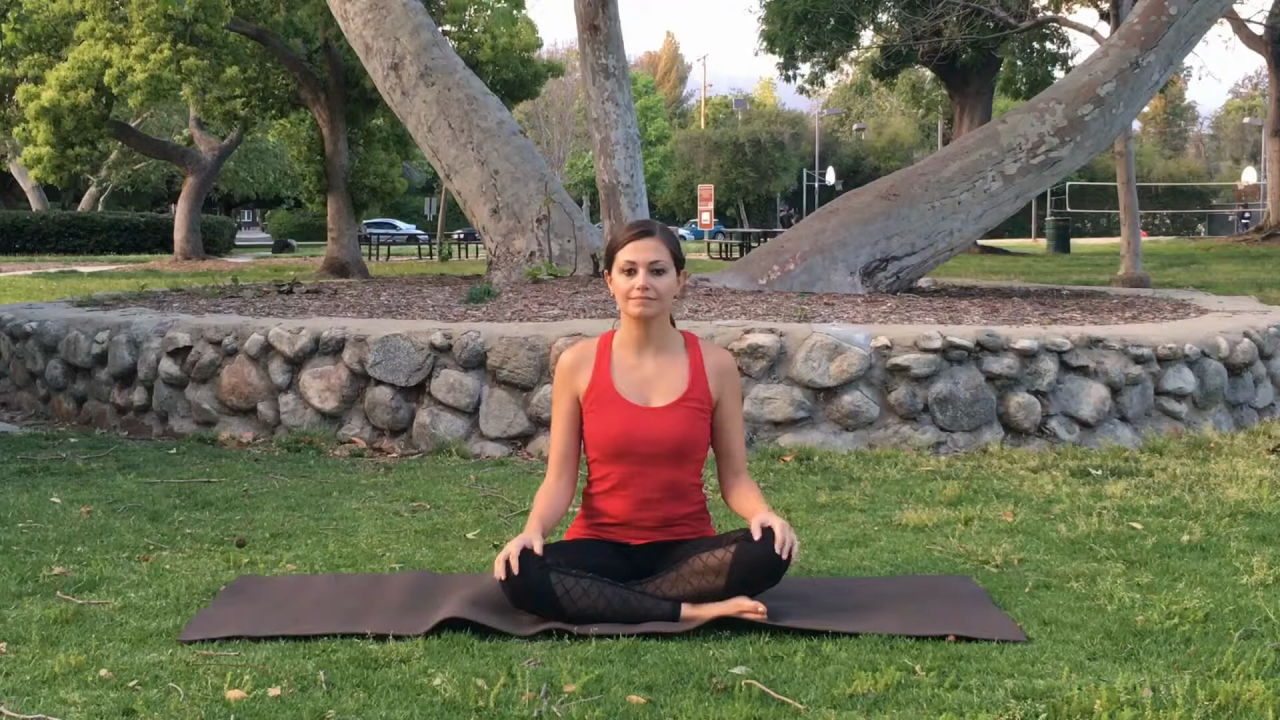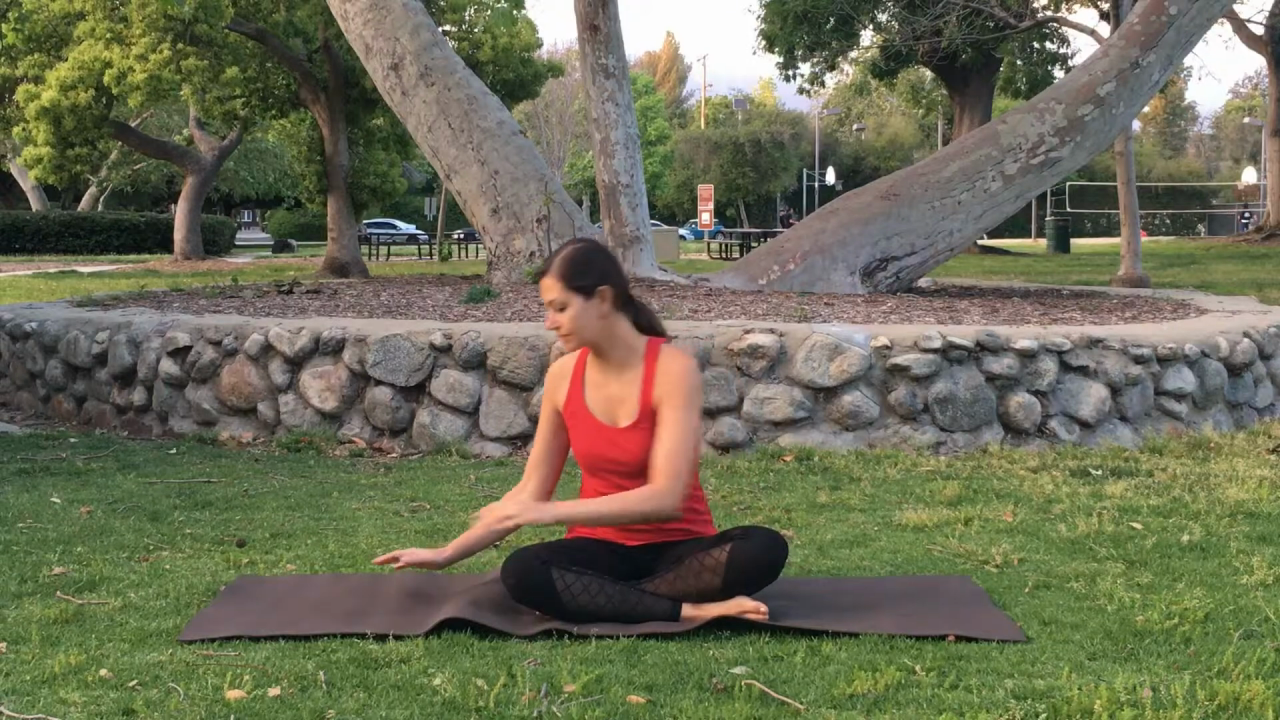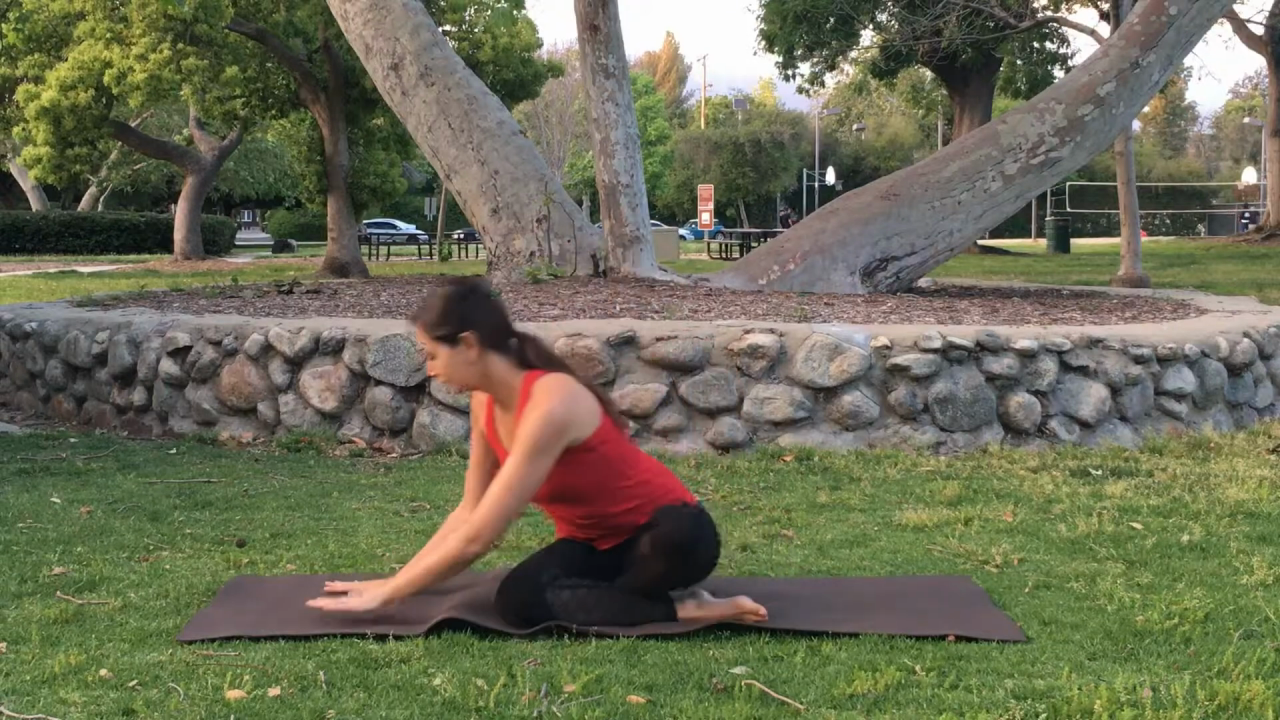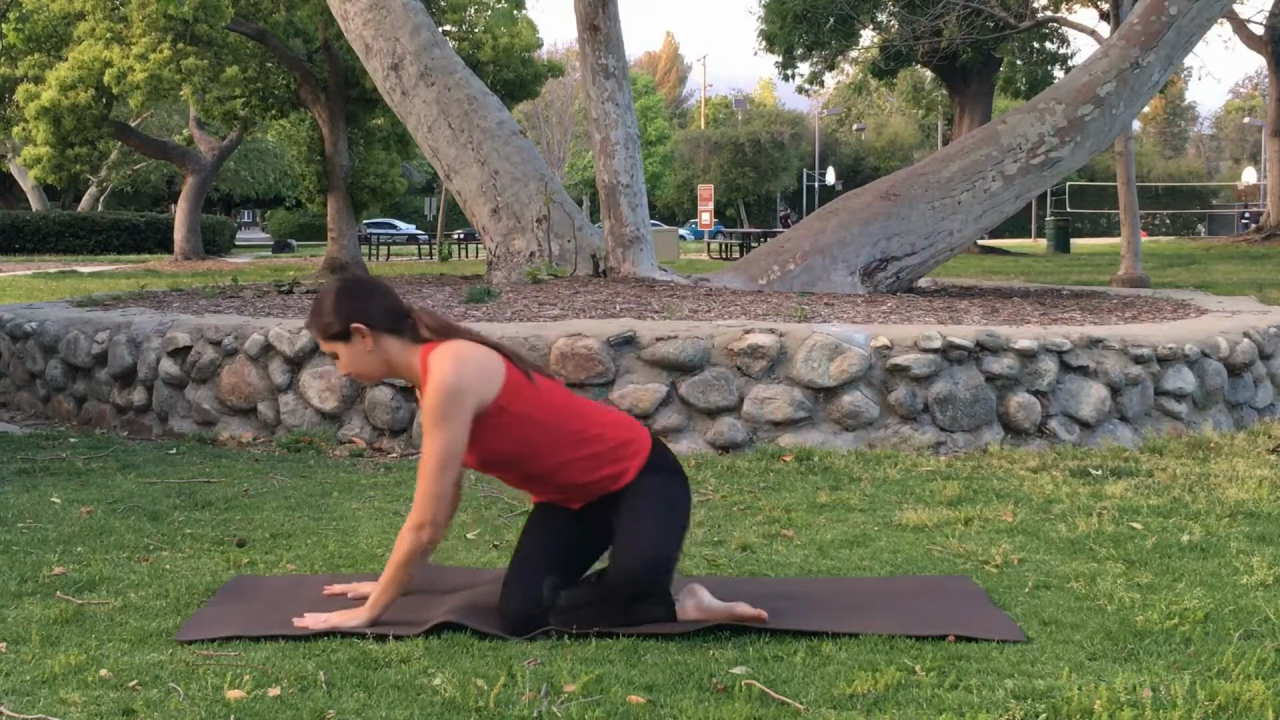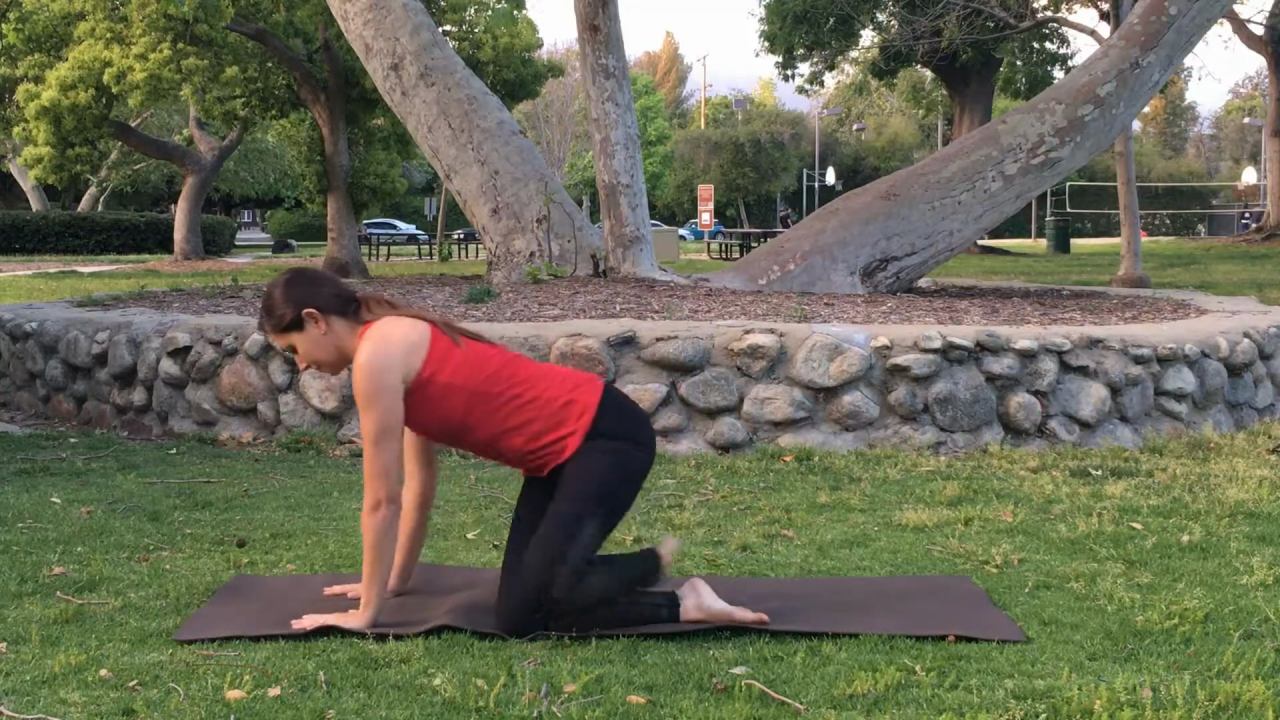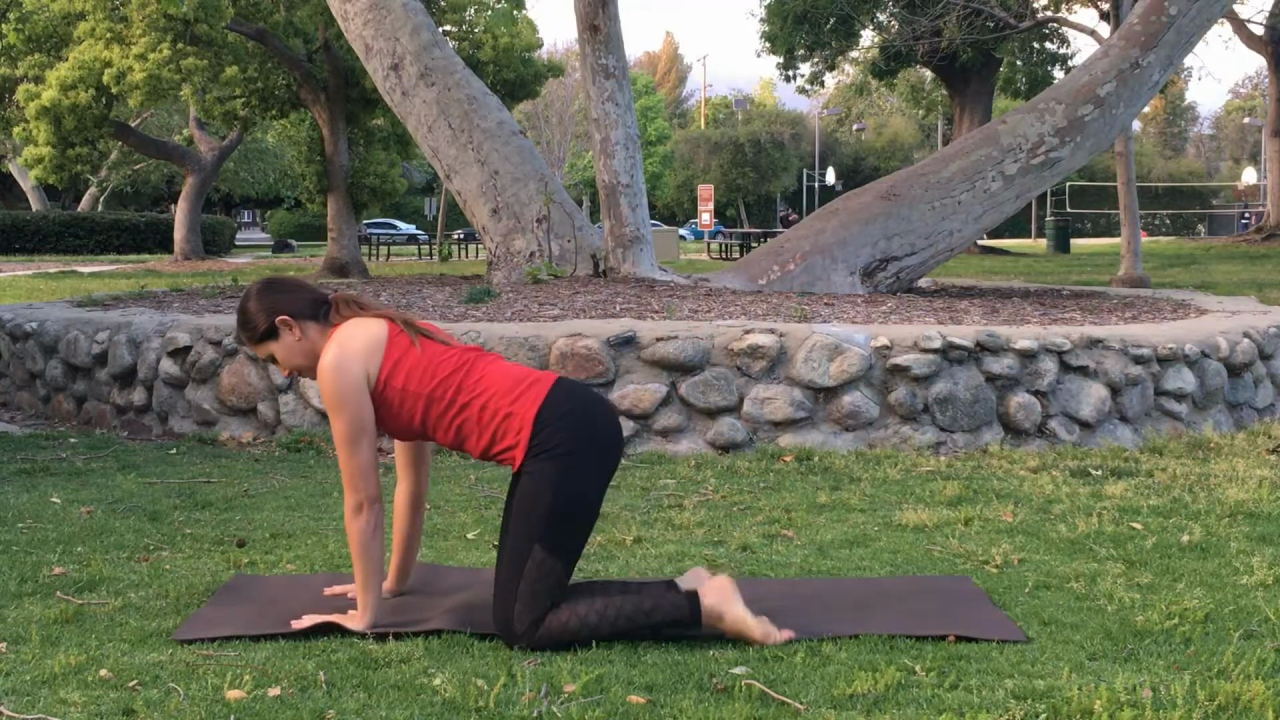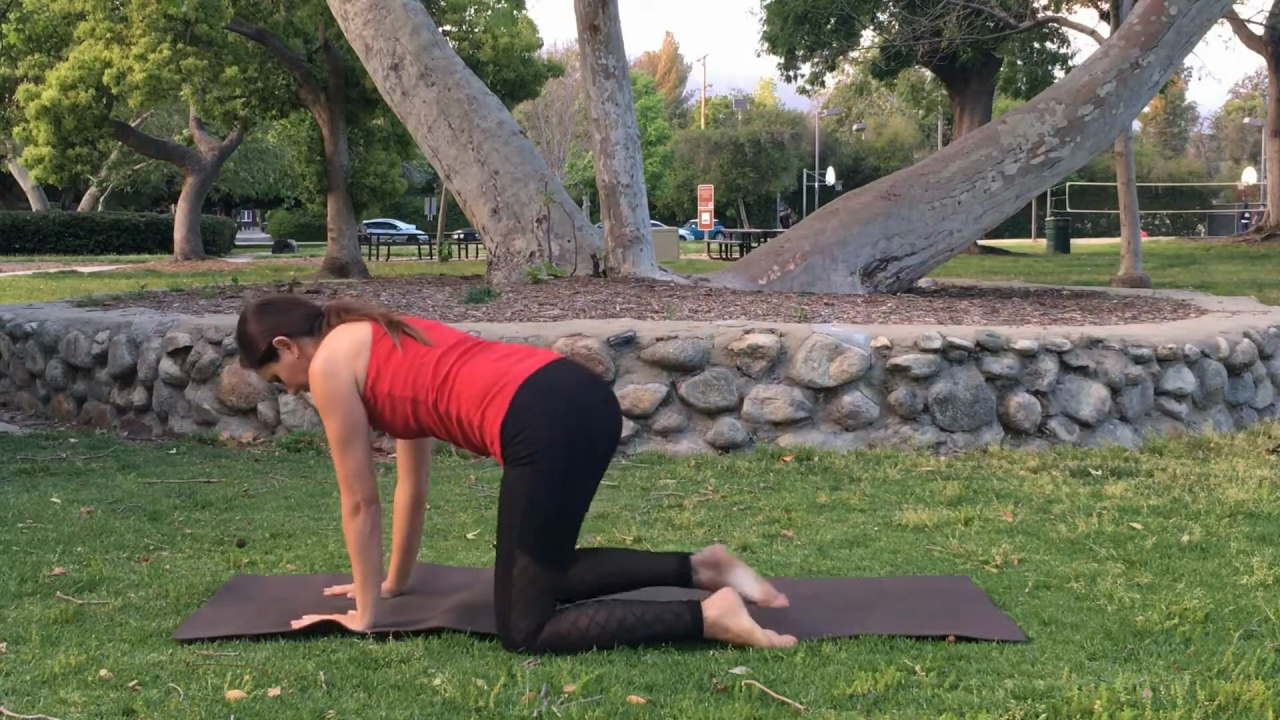
dt=0.4s
person 1, frame 1
left shoulder: (714, 365)
right shoulder: (576, 363)
left elbow: (732, 477)
right elbow: (559, 475)
left wrist: (761, 513)
right wrist: (533, 530)
left hip: (682, 546)
right hip: (603, 544)
left knee: (768, 551)
right knee: (521, 576)
left ankle: (603, 599)
right ankle: (680, 610)
person 1, frame 2
left shoulder: (674, 368)
right shoulder: (563, 375)
left elbow: (667, 495)
right elbow: (533, 488)
left wrist: (553, 512)
right wrist: (452, 549)
left hip: (677, 547)
right hip: (601, 547)
left knee: (764, 552)
right knee: (520, 573)
left ankle: (602, 598)
right ankle: (685, 611)
person 1, frame 3
left shoulder: (552, 403)
right shoulder: (488, 401)
left elbow: (478, 538)
right elbow: (470, 510)
left wrist: (383, 595)
right wrist: (400, 579)
left hip: (662, 529)
right hip: (593, 539)
left knee: (680, 535)
right knee: (518, 599)
right ankle: (677, 609)
person 1, frame 4
left shoulder: (449, 373)
right shoulder: (432, 371)
left elbow: (426, 521)
right elbow: (443, 503)
left wrist: (371, 609)
right wrist: (388, 584)
left hip: (638, 473)
right hip: (570, 494)
left knee: (634, 581)
right knee: (520, 616)
right ankle: (679, 608)
person 1, frame 5
left shoulder: (376, 354)
right shoulder: (399, 343)
left elbow: (381, 499)
right elbow: (417, 483)
left wrist: (367, 610)
right wrist: (393, 580)
left hip: (606, 431)
right hip: (561, 450)
left knee: (555, 588)
right knee: (518, 618)
left ankle: (651, 564)
right ankle: (685, 604)
person 1, frame 6
left shoulder: (339, 359)
right shoulder: (384, 340)
left elbow: (363, 501)
right elbow: (411, 482)
left wrist: (365, 612)
right wrist: (393, 581)
left hip: (563, 433)
right hip: (570, 419)
left knee: (525, 628)
right knee: (525, 604)
left ankle: (704, 605)
right ankle: (683, 592)
person 1, frame 7
left shoulder: (330, 364)
right shoulder: (387, 342)
left elbow: (360, 503)
right elbow: (412, 483)
left wrist: (365, 612)
right wrist: (395, 580)
left hip: (545, 422)
right hip: (583, 395)
left knee: (524, 630)
right knee: (542, 573)
left ankle: (707, 614)
right ankle: (701, 568)
